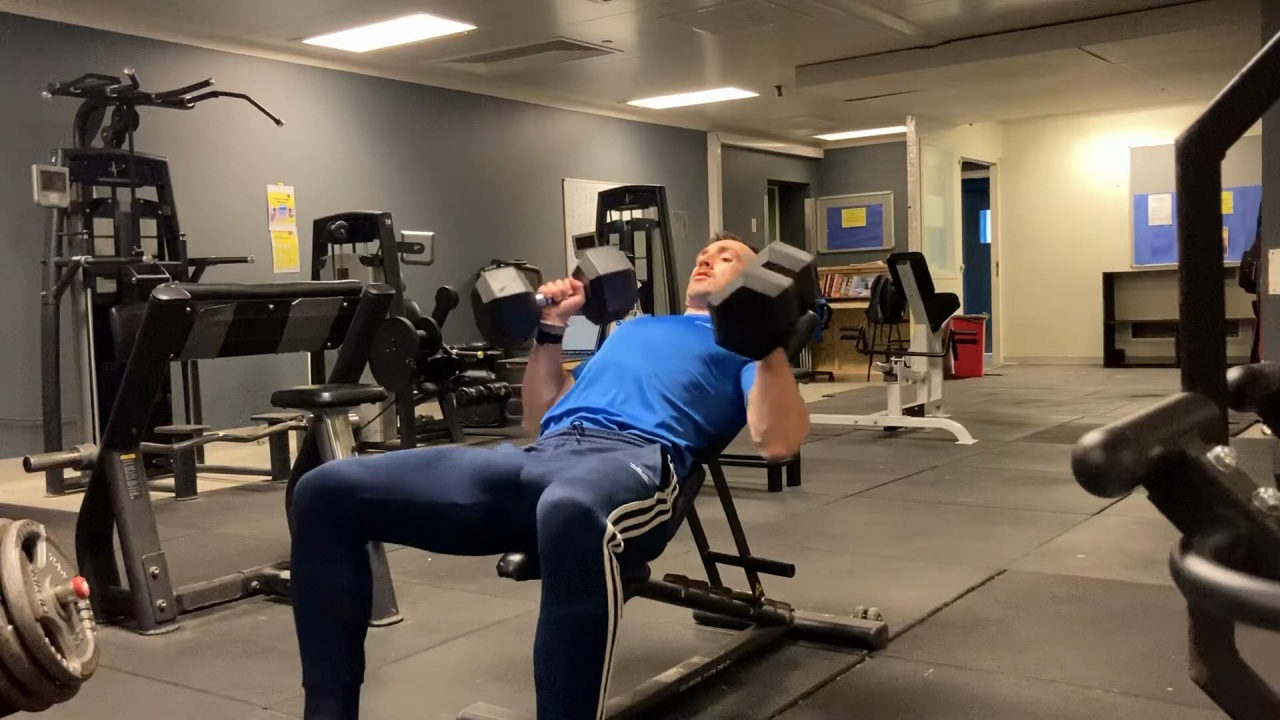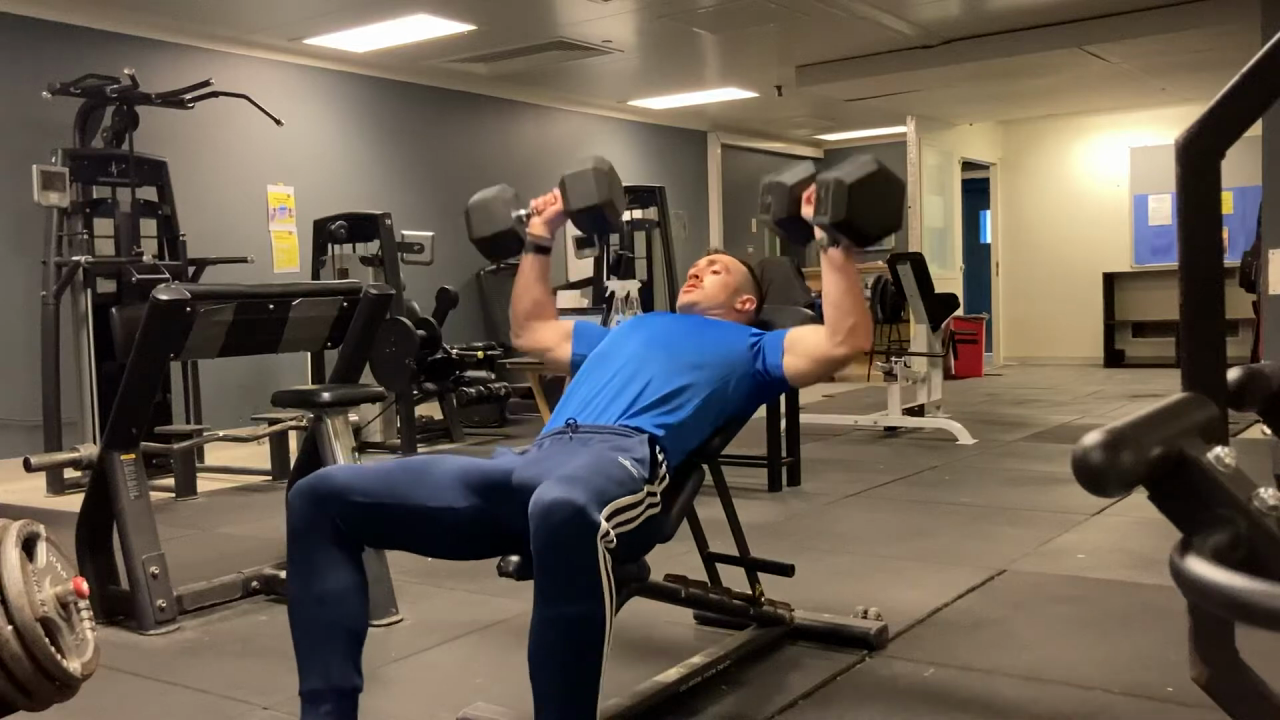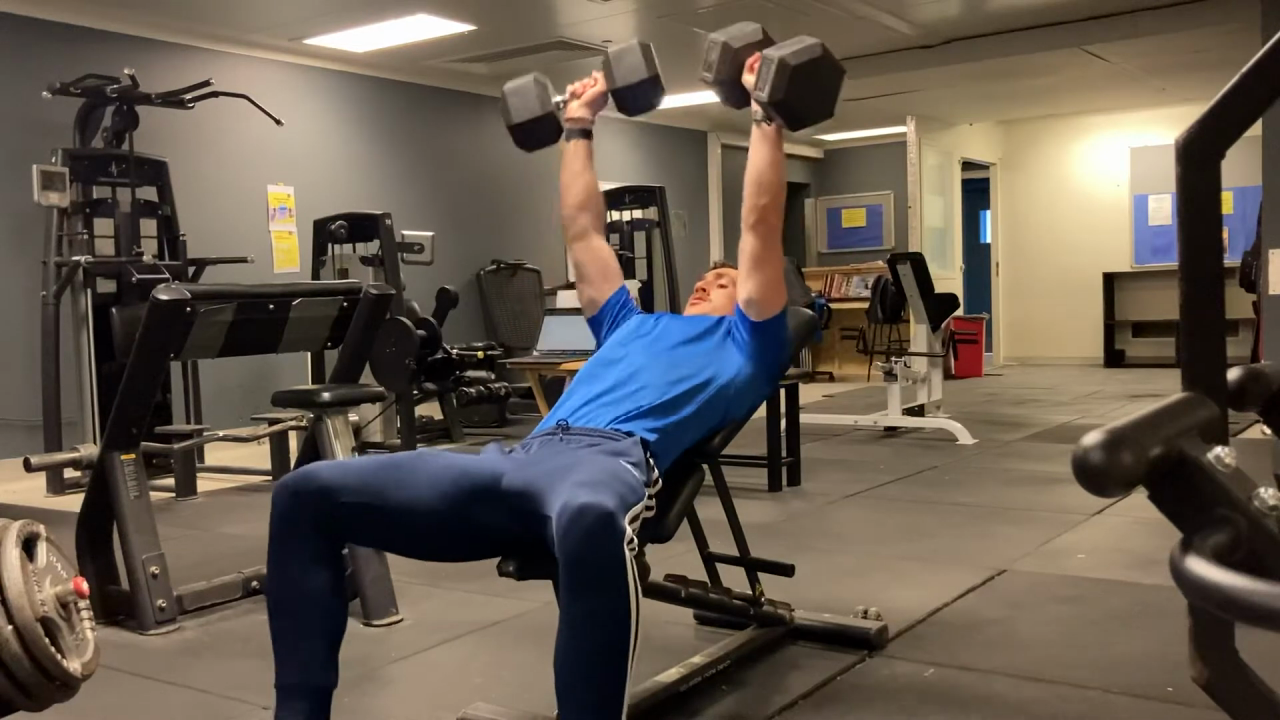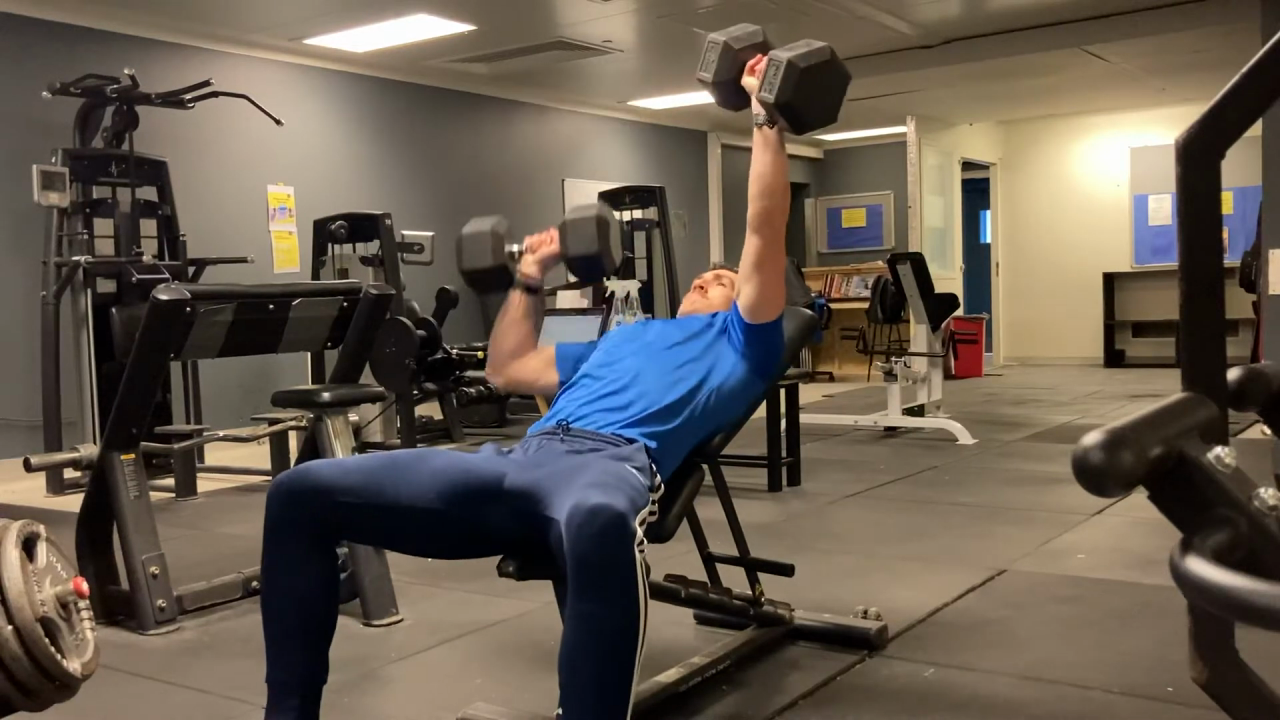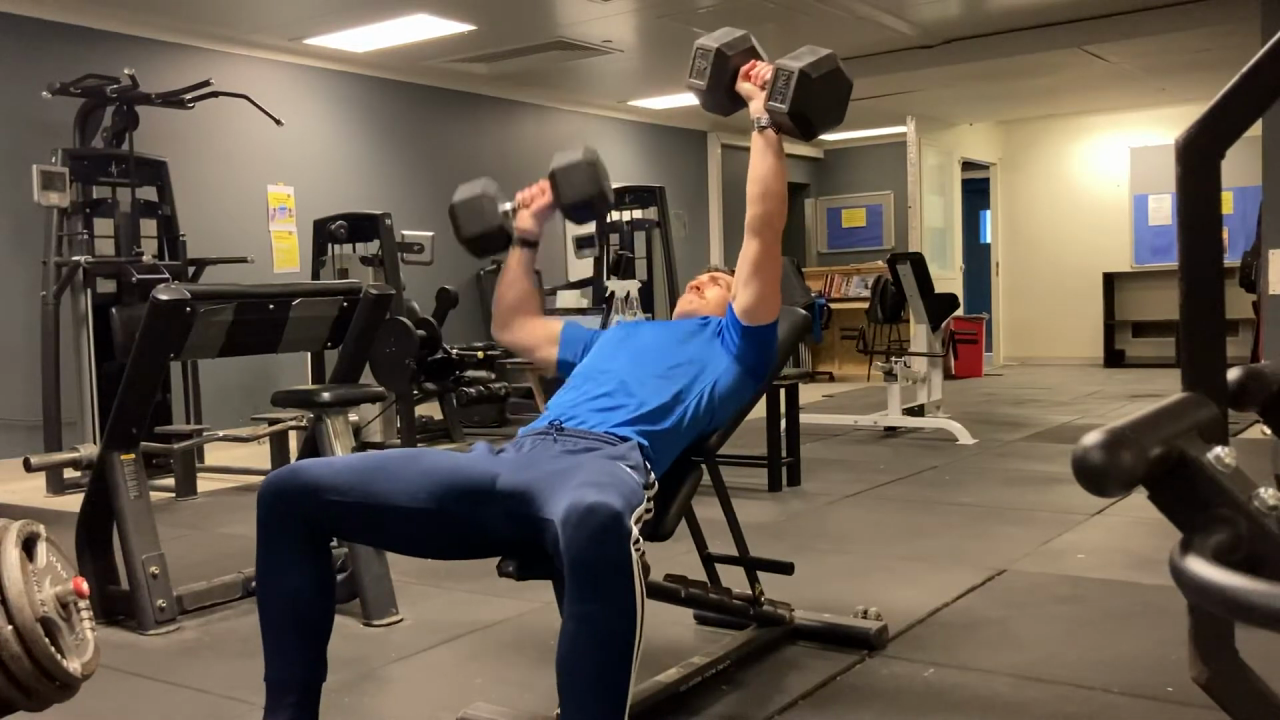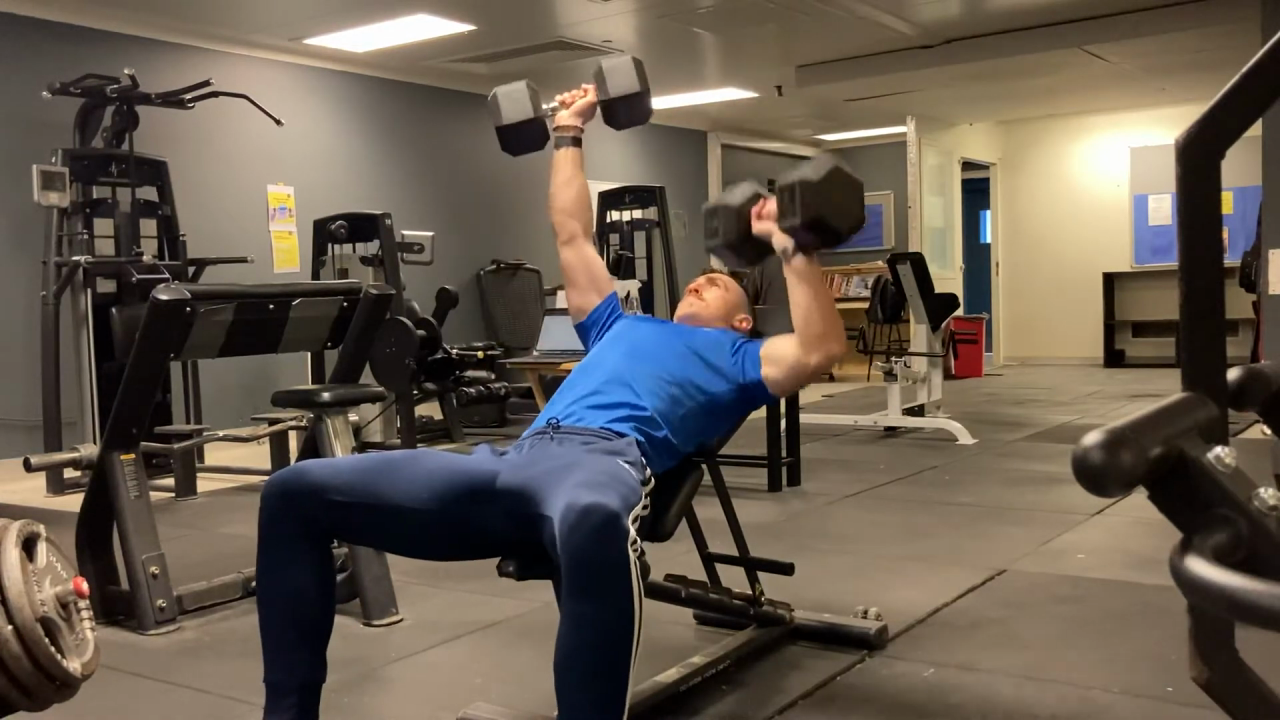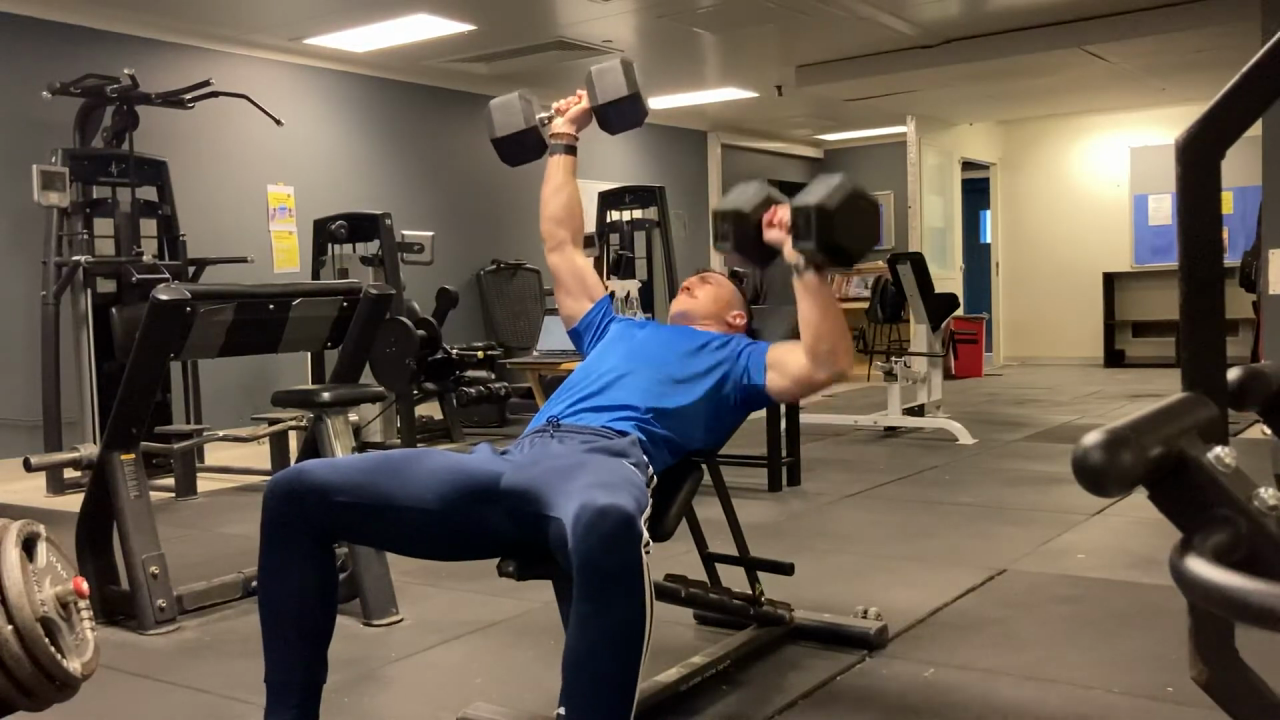
dt=0.7s
person 1, frame 1
right shoulder: (629, 329)
left elbow: (779, 442)
right wrist: (549, 328)
left hip: (636, 461)
right hip: (538, 457)
left knee: (571, 511)
right knee: (326, 492)
person 1, frame 2
left shoulder: (747, 348)
right shoulder: (625, 331)
left elbow: (847, 340)
right elbow: (529, 333)
left wrist: (830, 236)
right wrist: (539, 240)
left hip: (623, 460)
right hip: (529, 459)
left knee: (562, 512)
right knee: (323, 497)
person 1, frame 3
left shoulder: (745, 348)
right shoulder: (633, 326)
left elbow: (760, 228)
right elbow: (583, 229)
left wrist: (765, 115)
right wrist: (578, 126)
left hip: (613, 459)
right hip: (518, 459)
left knee: (588, 519)
right knee: (308, 495)
person 1, frame 4
left shoulder: (739, 342)
right shoulder: (620, 338)
left elbow: (765, 233)
right elbow: (506, 370)
left wrist: (766, 116)
right wrist: (528, 277)
left hip: (614, 462)
right hip: (518, 459)
left knee: (598, 523)
right knee: (301, 492)
person 1, frame 5
left shoulder: (733, 344)
right shoulder: (617, 336)
left elbow: (762, 235)
right elbow: (512, 329)
left wrist: (764, 119)
right wrist: (527, 234)
left hip: (609, 460)
right hip: (512, 458)
left knee: (594, 521)
right knee: (291, 492)
person 1, frame 6
left shoulder: (738, 357)
right shoulder: (621, 328)
left elbow: (819, 353)
right elbow: (572, 238)
left wrist: (789, 243)
right wrist: (569, 132)
left hip: (604, 459)
right hip: (510, 460)
left knee: (591, 524)
right knee: (296, 493)
person 1, frame 7
left shoulder: (739, 358)
right shoulder: (616, 330)
left elbow: (826, 363)
right elbow: (562, 246)
left wrist: (801, 253)
right wrist: (564, 138)
left hip: (605, 458)
right hip: (509, 459)
left knee: (606, 525)
right knee: (297, 493)
